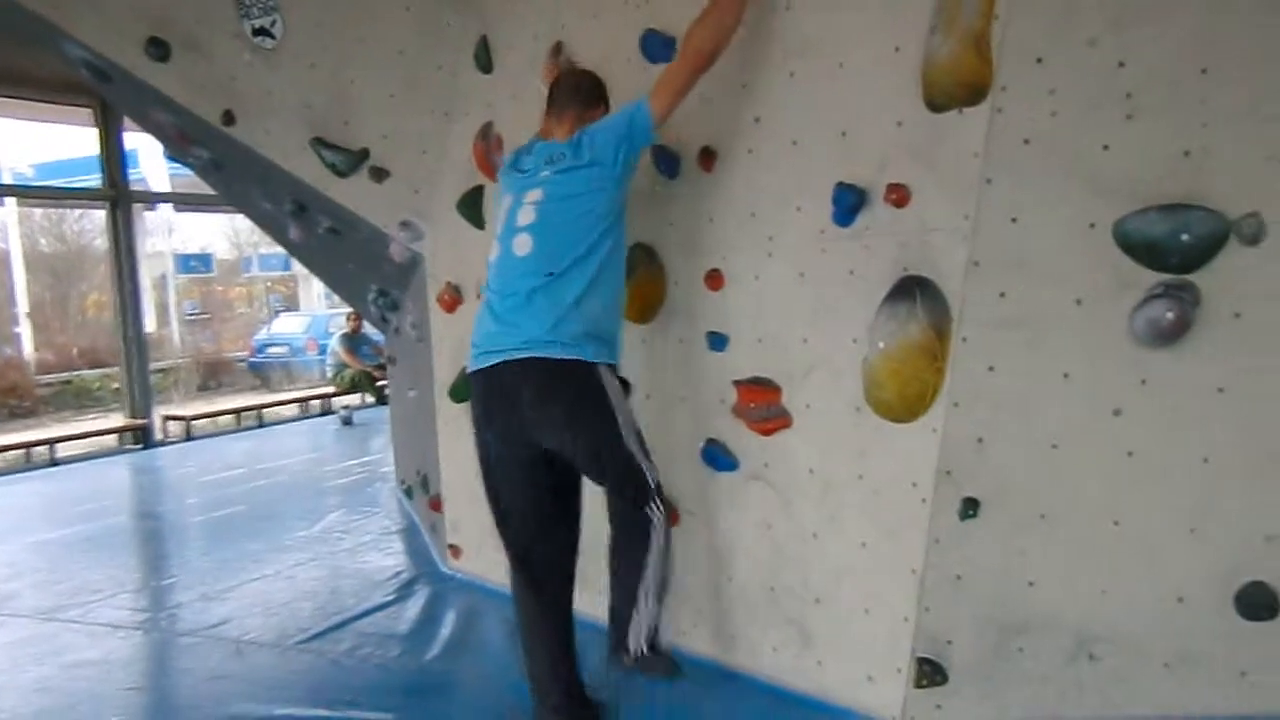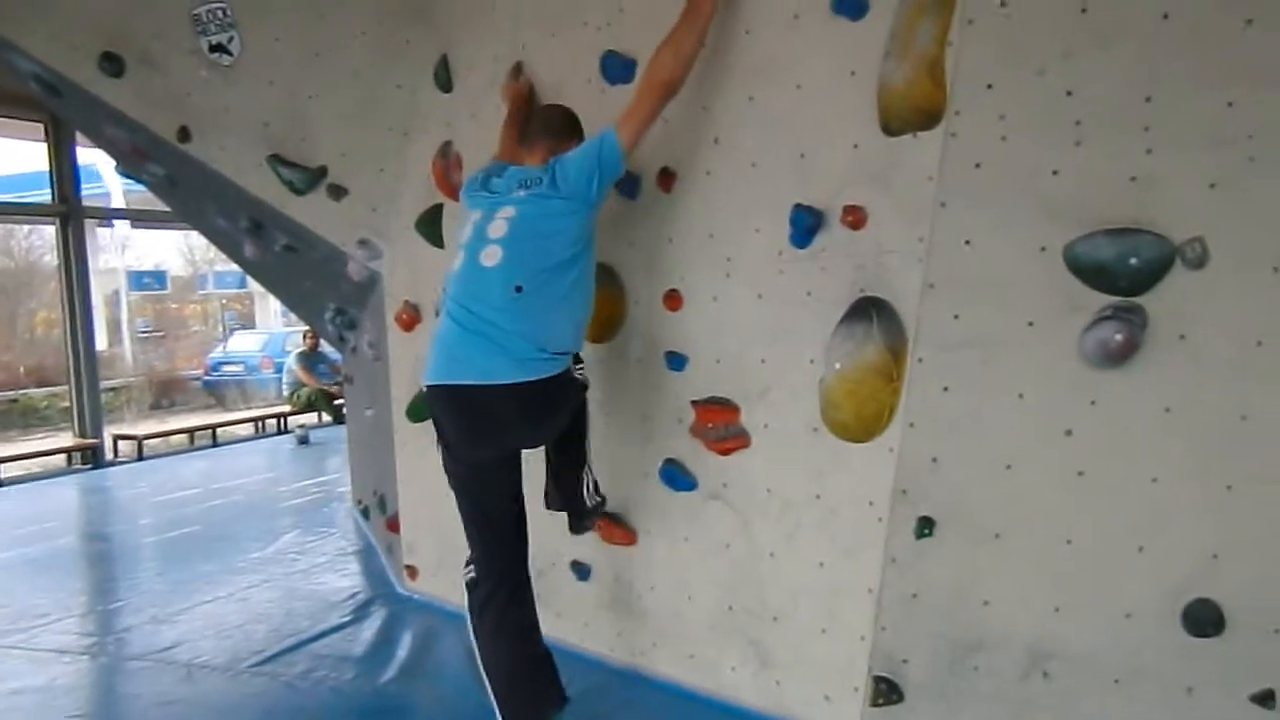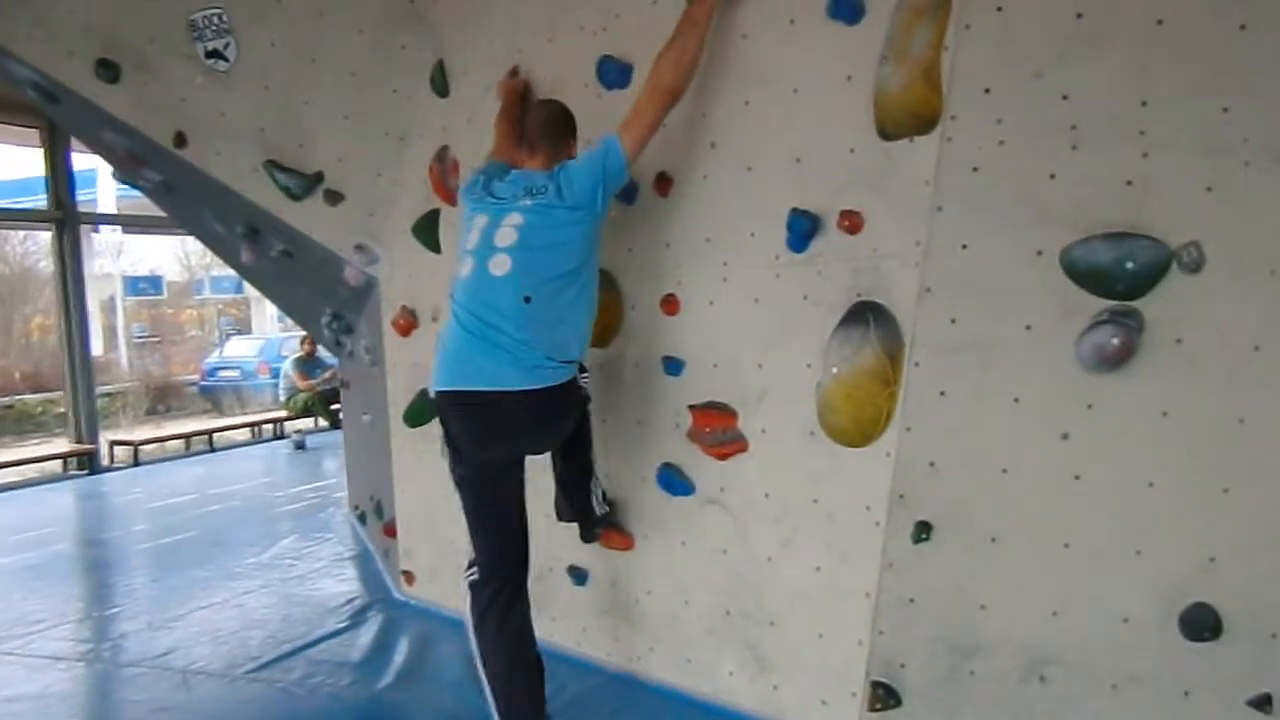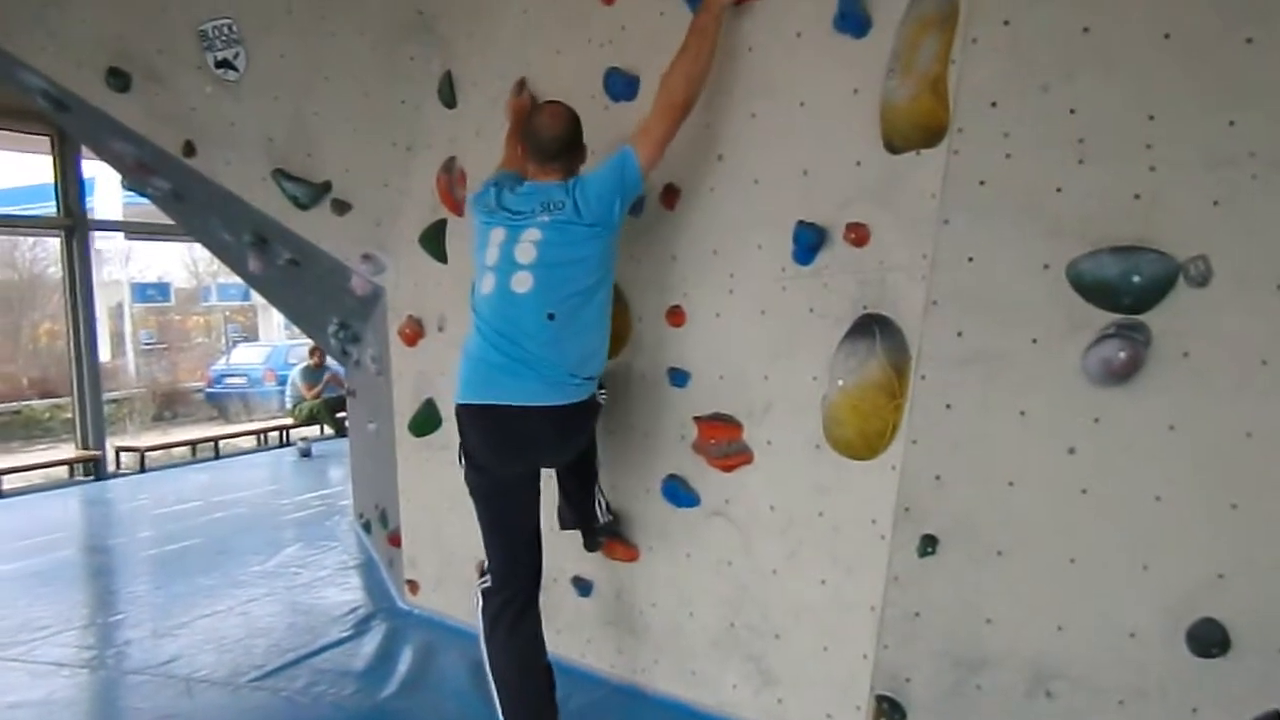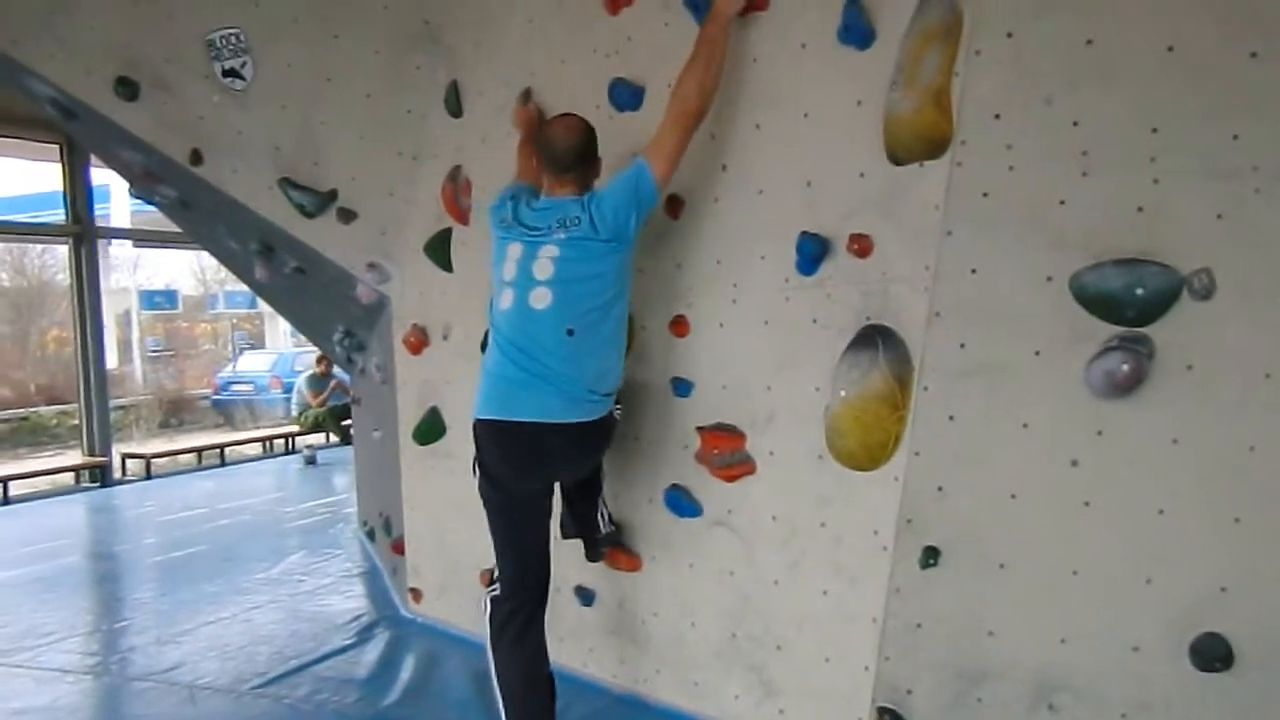
dt=0.3s
person 1, frame 1
left shoulder: (518, 167)
right shoulder: (603, 148)
right elbow: (692, 59)
left wrist: (554, 89)
left hip: (491, 383)
right hip: (567, 375)
left knee: (536, 556)
right knee: (639, 494)
right ankle: (637, 640)
person 1, frame 2
left shoulder: (482, 189)
right shoulder: (575, 178)
left elbow: (510, 156)
right elbow: (659, 85)
left wrist: (516, 109)
left hip: (453, 397)
right hip: (533, 393)
left knee: (494, 570)
right ankle: (577, 499)
person 1, frame 3
left shoulder: (480, 191)
right shoulder: (580, 186)
left elbow: (503, 152)
right elbow: (661, 92)
left wrist: (510, 106)
left hip: (464, 404)
right hip: (541, 406)
left knee: (495, 574)
right ankle: (586, 509)
person 1, frame 4
left shoulder: (492, 204)
right shoulder: (595, 201)
left elbow: (514, 162)
right elbow: (674, 104)
left wrist: (518, 118)
left hip: (484, 417)
right hip: (558, 418)
left knee: (508, 583)
right ankle: (590, 519)
person 1, frame 5
left shoulder: (508, 217)
right shoulder: (611, 216)
left elbow: (528, 170)
right elbow: (686, 115)
left wrist: (527, 129)
left hip: (501, 431)
right hip: (578, 434)
left knee: (516, 595)
right ankle: (592, 528)
